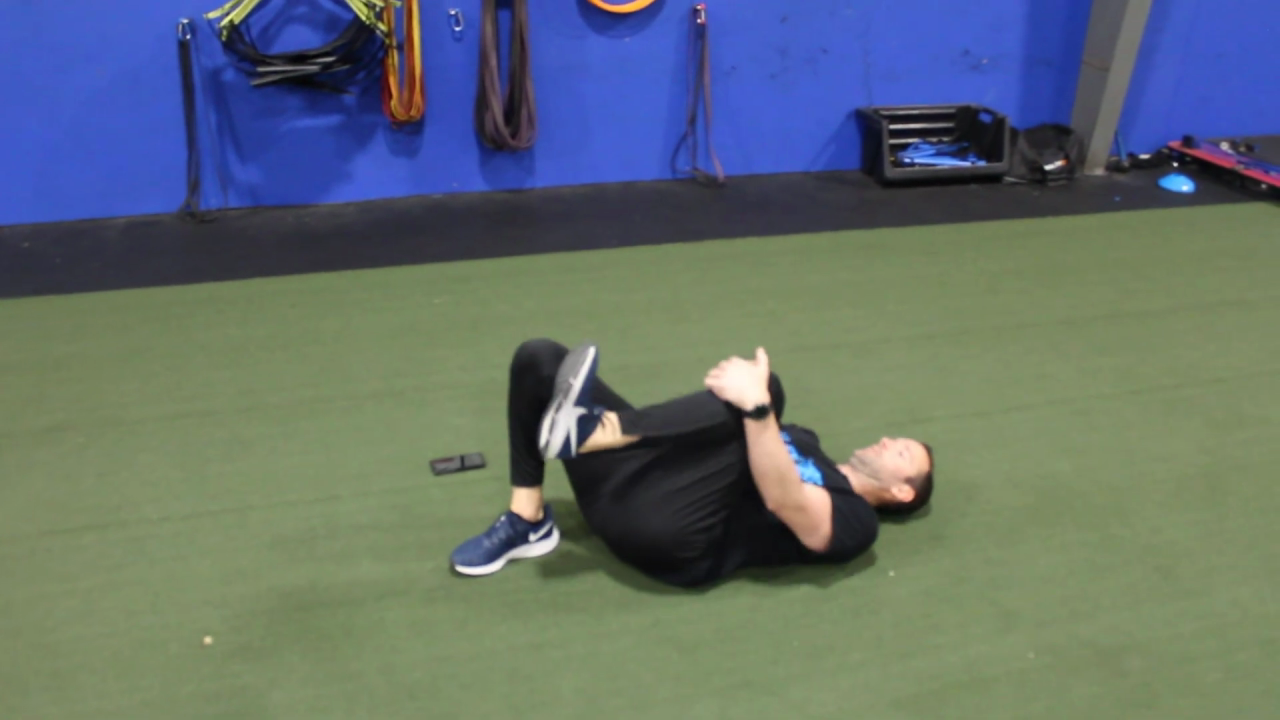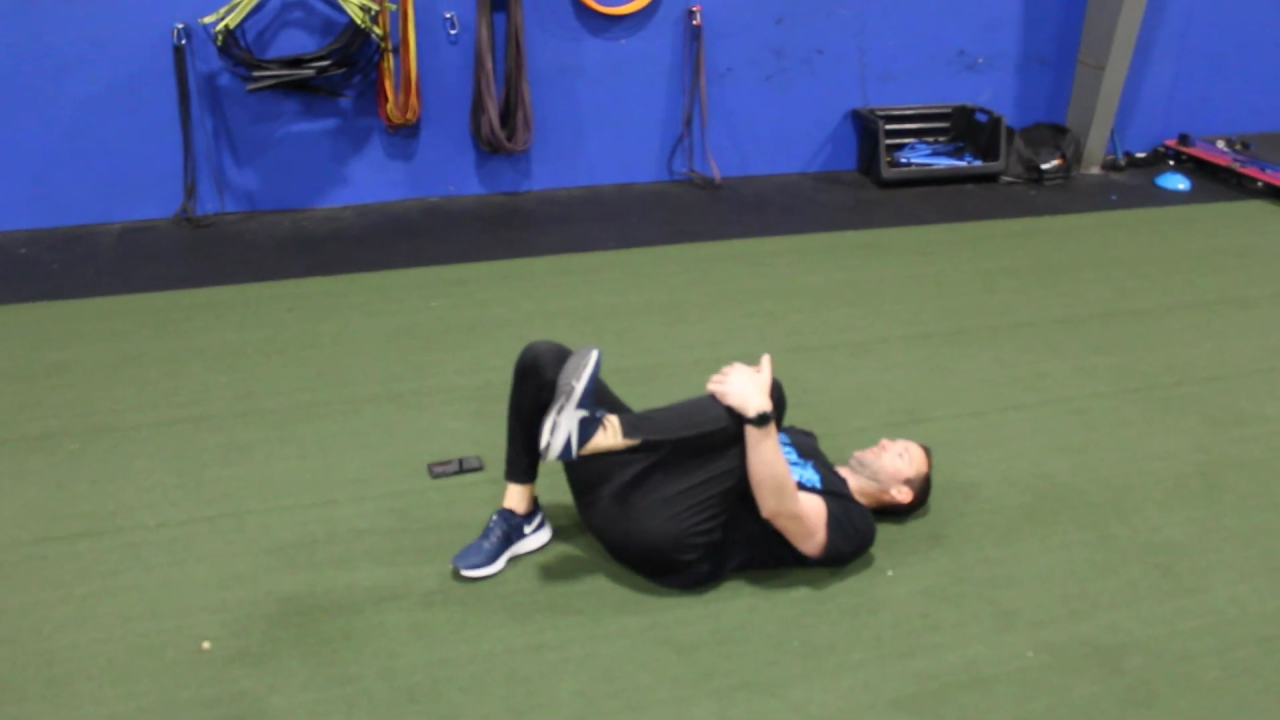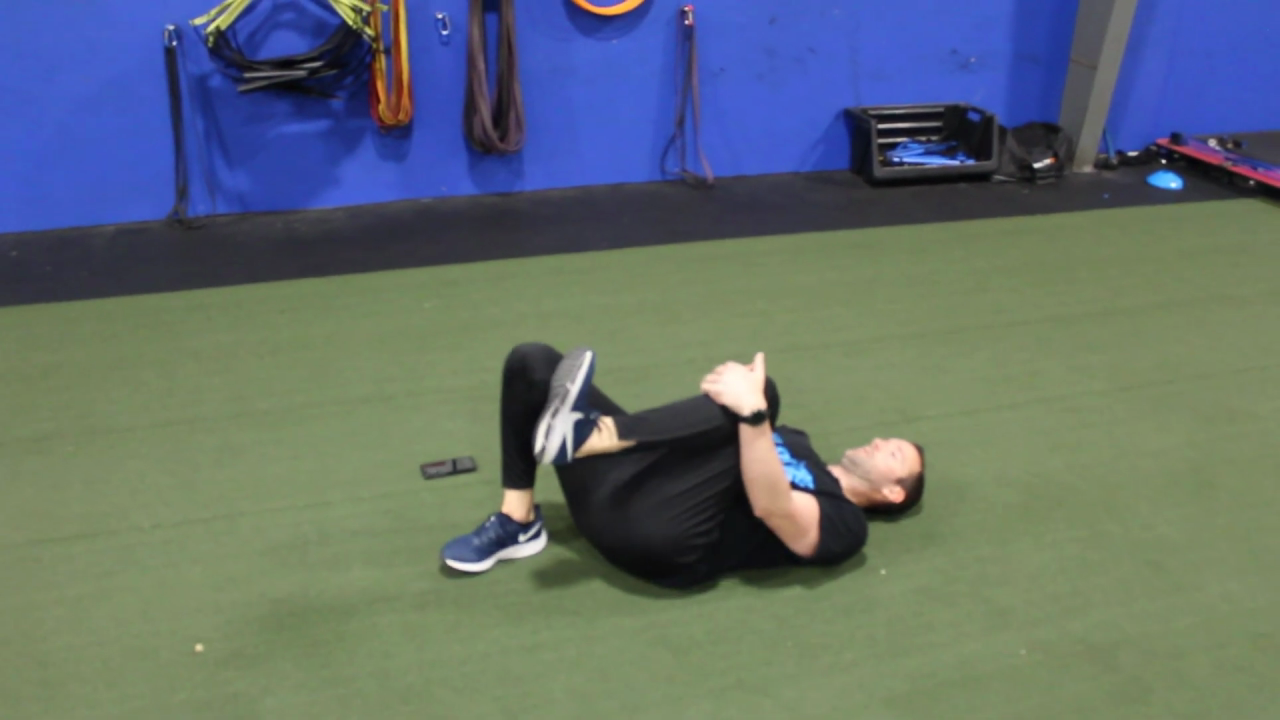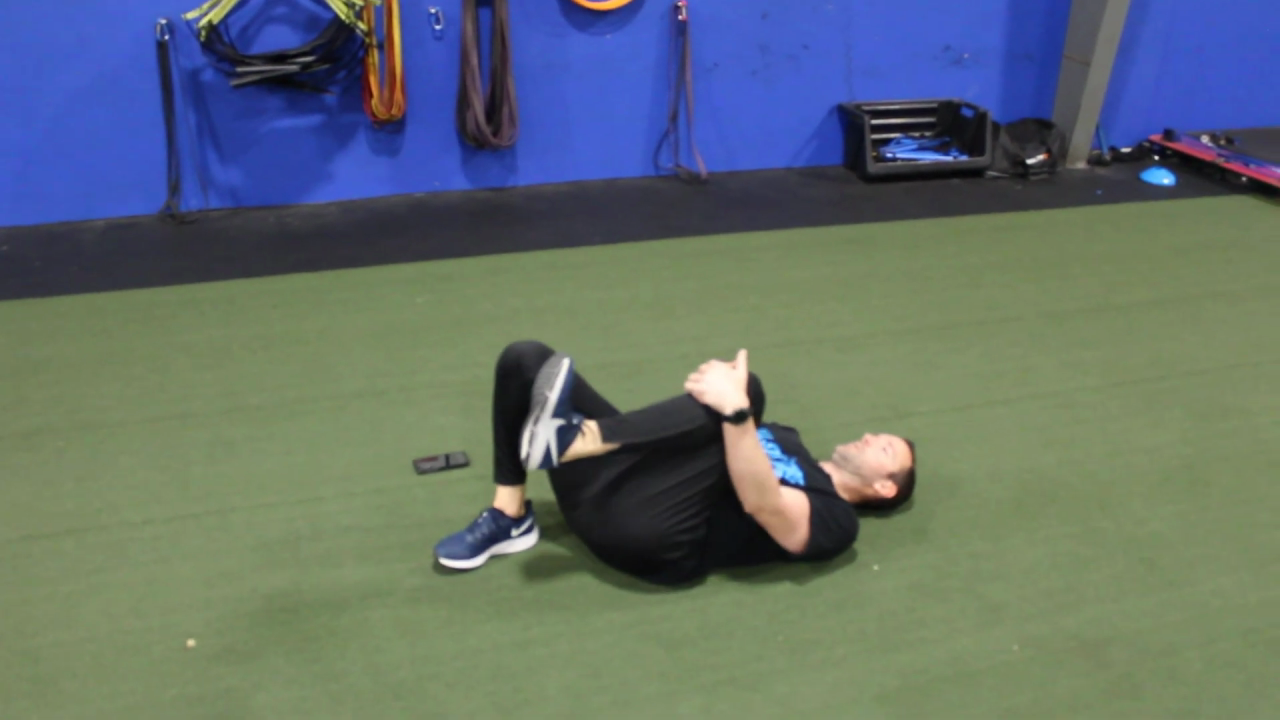
dt=0.2s
person 1, frame 1
left shoulder: (854, 522)
right shoulder: (805, 445)
left elbow: (782, 500)
left wrist: (755, 403)
right wrist: (737, 390)
left hip: (668, 530)
right hip: (632, 486)
left knee: (762, 395)
right knee: (539, 358)
left ankle: (594, 431)
right ankle: (525, 522)
person 1, frame 2
left shoulder: (852, 525)
right shoulder: (801, 445)
left elbow: (777, 508)
left wrist: (759, 411)
right wrist: (740, 394)
left hip: (666, 534)
right hip: (628, 486)
left knee: (764, 406)
right knee: (543, 359)
left ankle: (596, 433)
right ankle: (518, 518)
person 1, frame 3
left shoulder: (844, 525)
right shoulder: (796, 445)
left elbow: (770, 508)
left wrist: (752, 409)
right wrist: (733, 393)
left hip: (659, 534)
right hip: (624, 486)
left knee: (758, 403)
right knee: (532, 361)
left ankle: (589, 436)
right ankle: (515, 523)
person 1, frame 4
left shoulder: (834, 521)
right shoulder: (787, 443)
left elbow: (761, 504)
left wrist: (735, 408)
right wrist: (718, 391)
left hip: (648, 530)
right hip: (614, 479)
left knee: (744, 395)
right knee: (525, 359)
left ankle: (573, 440)
right ankle: (508, 519)
